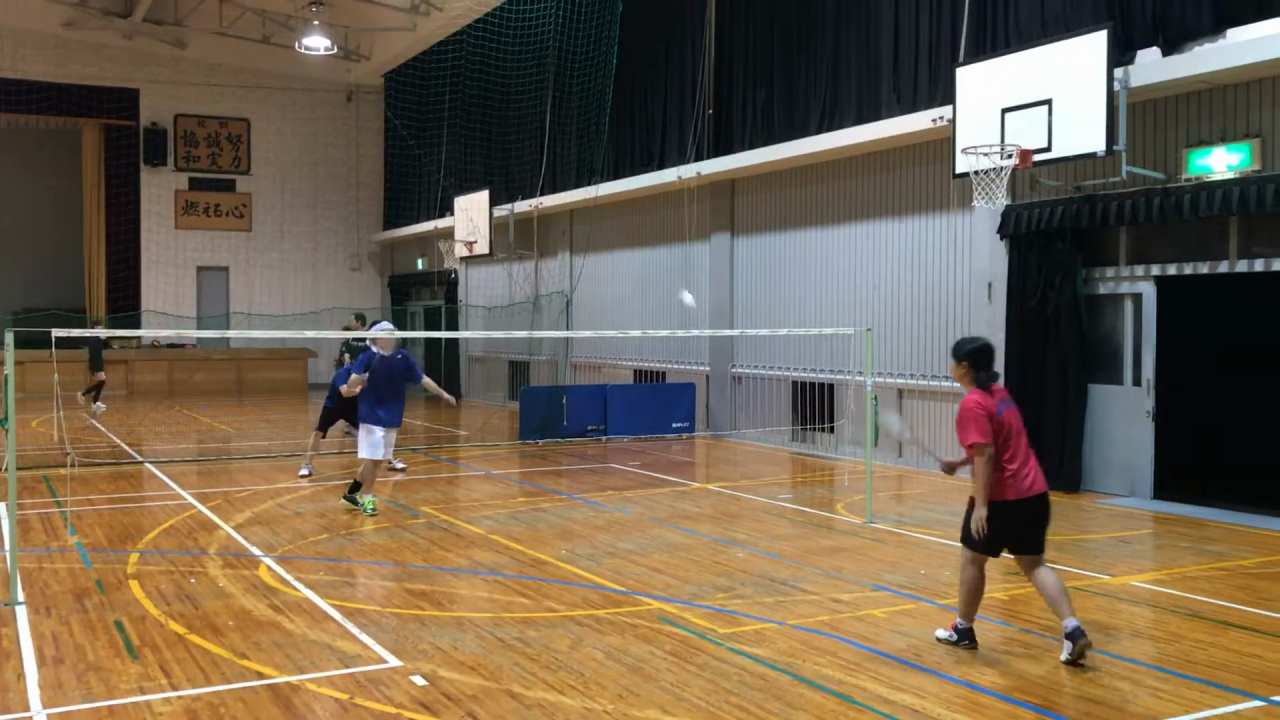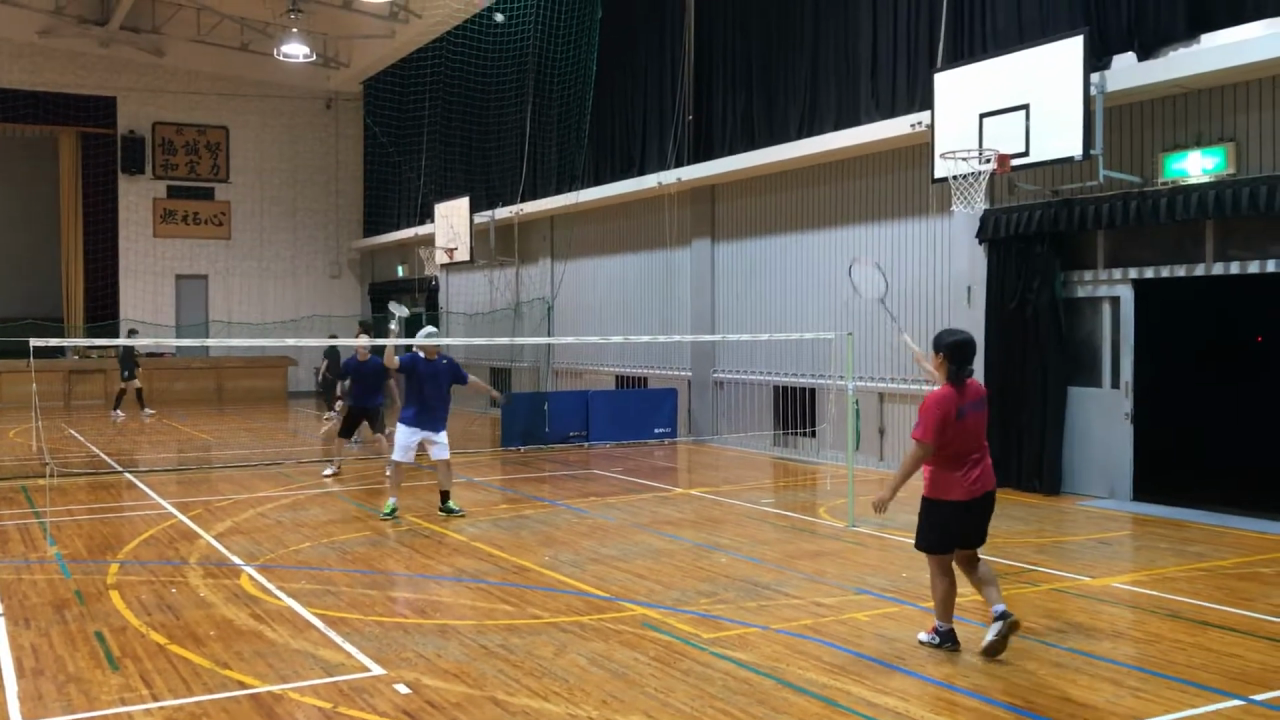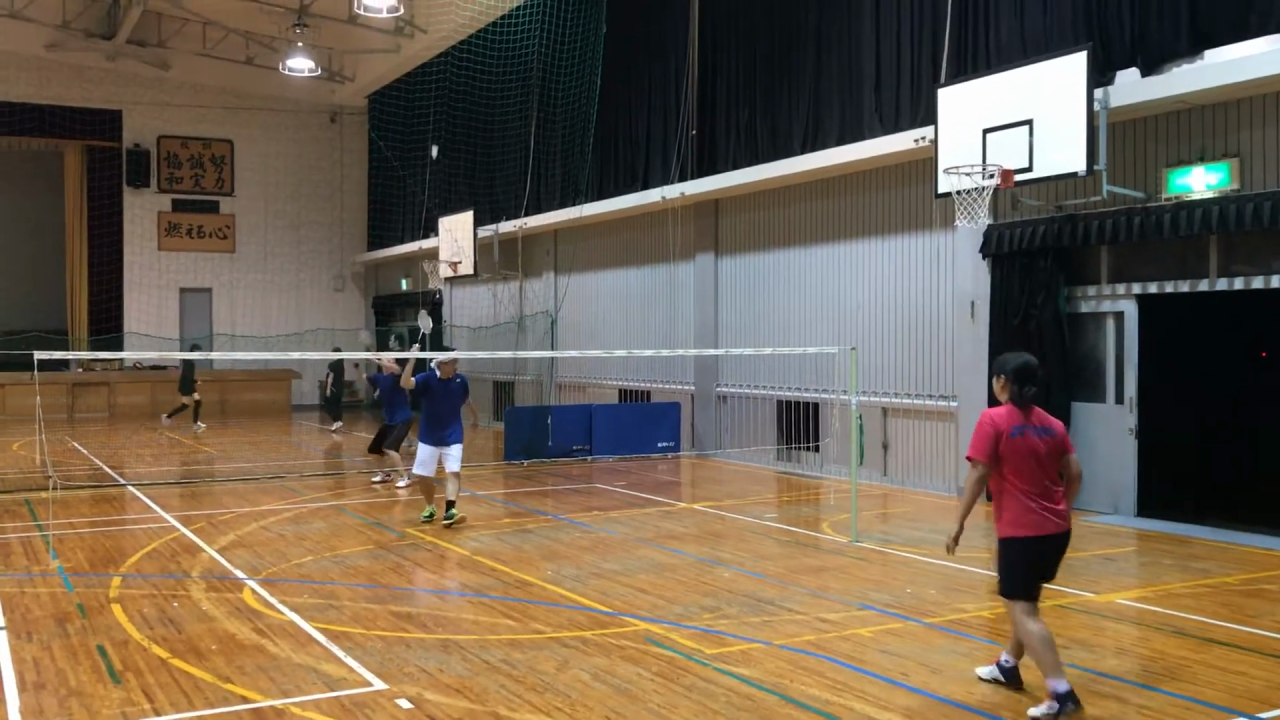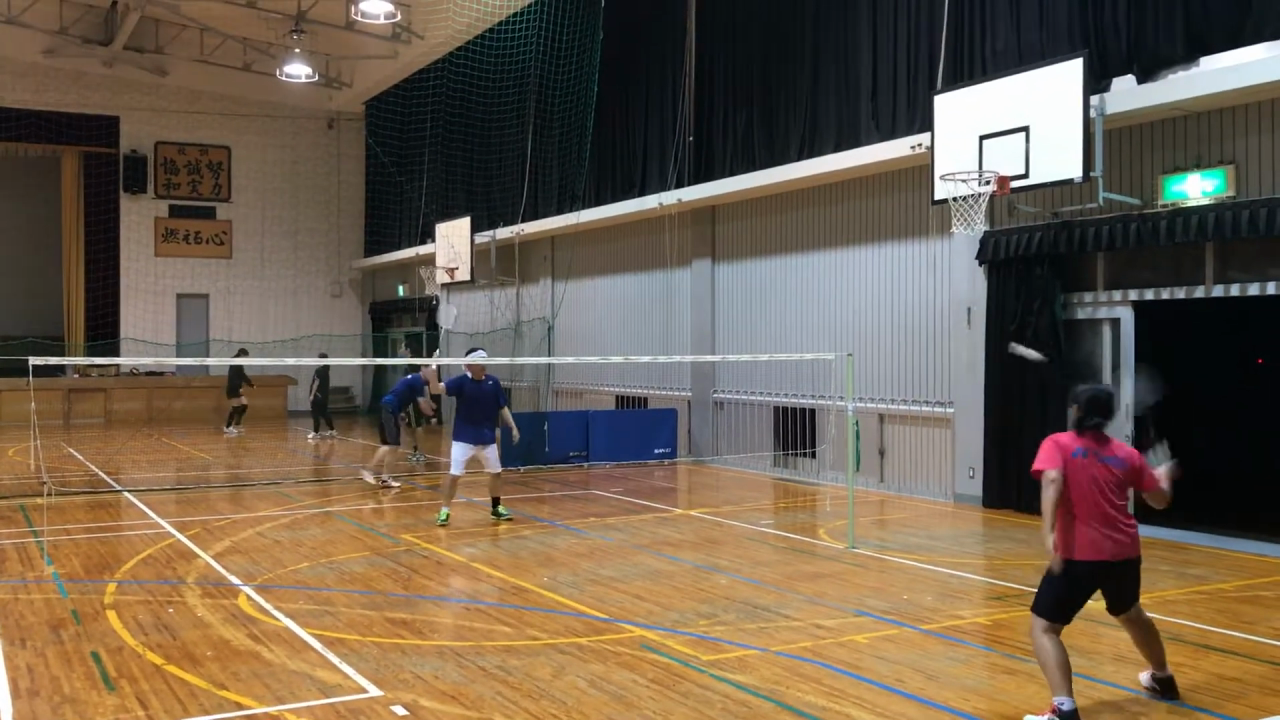
dt=0.7s
person 1, frame 1
left shoulder: (973, 404)
right shoulder: (997, 394)
left elbow: (984, 456)
left wrist: (980, 506)
right wrist: (961, 462)
left hip: (1000, 498)
right hip: (1034, 493)
left knee: (972, 560)
right knee: (1034, 565)
left ankle: (963, 630)
right ankle: (1073, 631)
person 1, frame 2
left shoulder: (937, 400)
right shoulder: (976, 388)
left elbow: (921, 452)
left wrist: (890, 490)
right wrist: (929, 367)
left hip: (946, 495)
right hip: (982, 490)
left knee: (939, 563)
right knee: (968, 557)
left ankle: (943, 632)
right ankle: (1000, 614)
person 1, frame 3
left shoulder: (993, 420)
right shoulder: (1052, 424)
left elbow: (978, 475)
right elbow: (1075, 475)
left wrist: (958, 524)
left hip: (1021, 531)
right hip: (1056, 528)
left knee: (1024, 610)
right knee: (1023, 599)
right ankle: (1008, 667)
person 1, frame 4
left shoulder: (1057, 444)
right shoulder: (1127, 454)
left elbow: (1051, 482)
right elbow: (1160, 500)
left wrist: (1048, 535)
right wrist: (1164, 475)
left hip: (1079, 554)
right hip: (1125, 552)
left knee: (1042, 628)
right knee: (1130, 614)
right ankle: (1162, 678)
person 2, frame 1
left shoulder: (403, 357)
right shoulder: (366, 359)
left elbow: (422, 379)
right elbow: (351, 384)
left wrist: (443, 394)
right wrist: (355, 382)
left hip: (393, 420)
right hip: (371, 419)
left knee: (376, 460)
right knee: (372, 458)
left ankle: (352, 493)
right ankle: (366, 498)
person 2, frame 2
left shoulder: (447, 363)
right shoulder: (412, 360)
left elbow: (467, 380)
right elbow: (389, 362)
left wrist: (490, 390)
right wrist: (392, 336)
left hip: (436, 425)
right hip: (410, 423)
left knee: (443, 462)
right knee: (399, 462)
left ankle: (445, 503)
right ankle: (392, 502)
person 2, frame 3
left shoulder: (461, 380)
right shoulder: (428, 379)
left elbow: (466, 400)
right elbow: (405, 383)
left wrist: (474, 416)
right wrist: (412, 359)
left hip: (452, 438)
right hip: (429, 438)
left knee: (454, 473)
right knee: (423, 476)
left ankle: (450, 512)
right ankle: (430, 508)
person 2, frame 4
left shoulder: (494, 383)
right shoulder: (461, 382)
left elbow: (503, 408)
right elbow: (435, 389)
left wrist: (513, 427)
right wrist: (433, 370)
left hip: (487, 438)
right hip: (463, 439)
left knee: (496, 473)
right knee: (454, 475)
left ankle: (496, 507)
right ankle: (445, 511)
